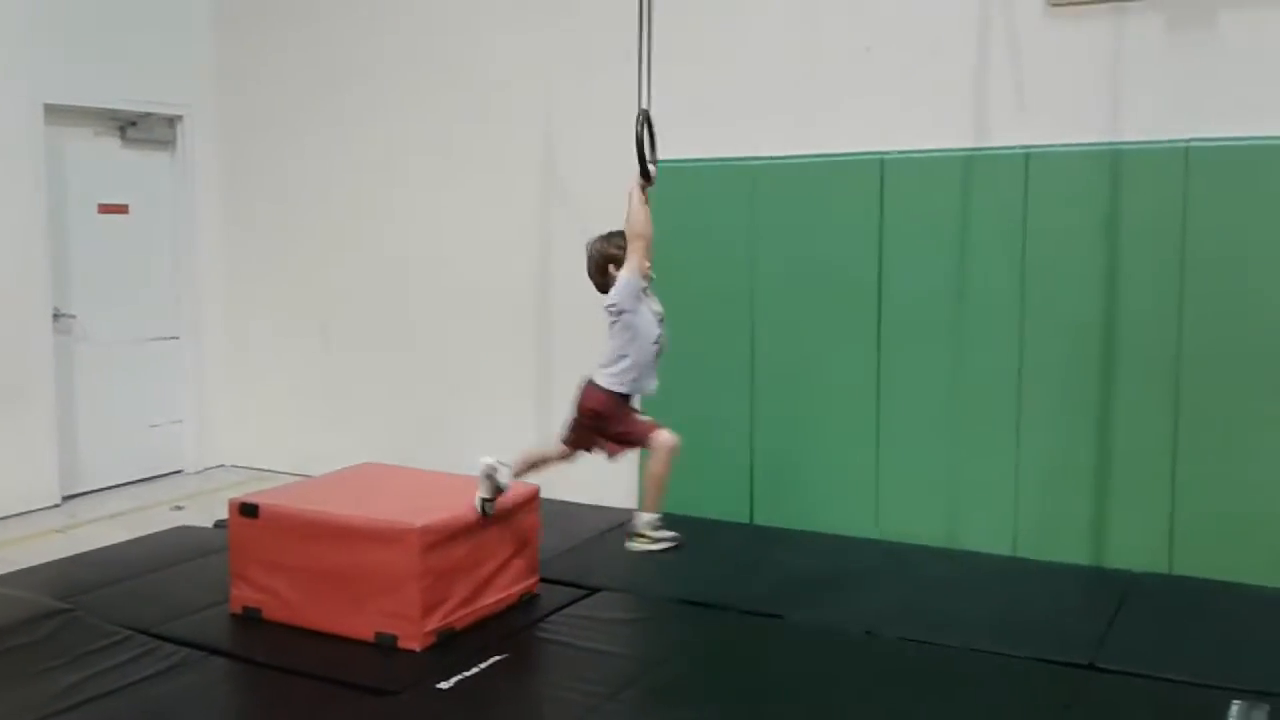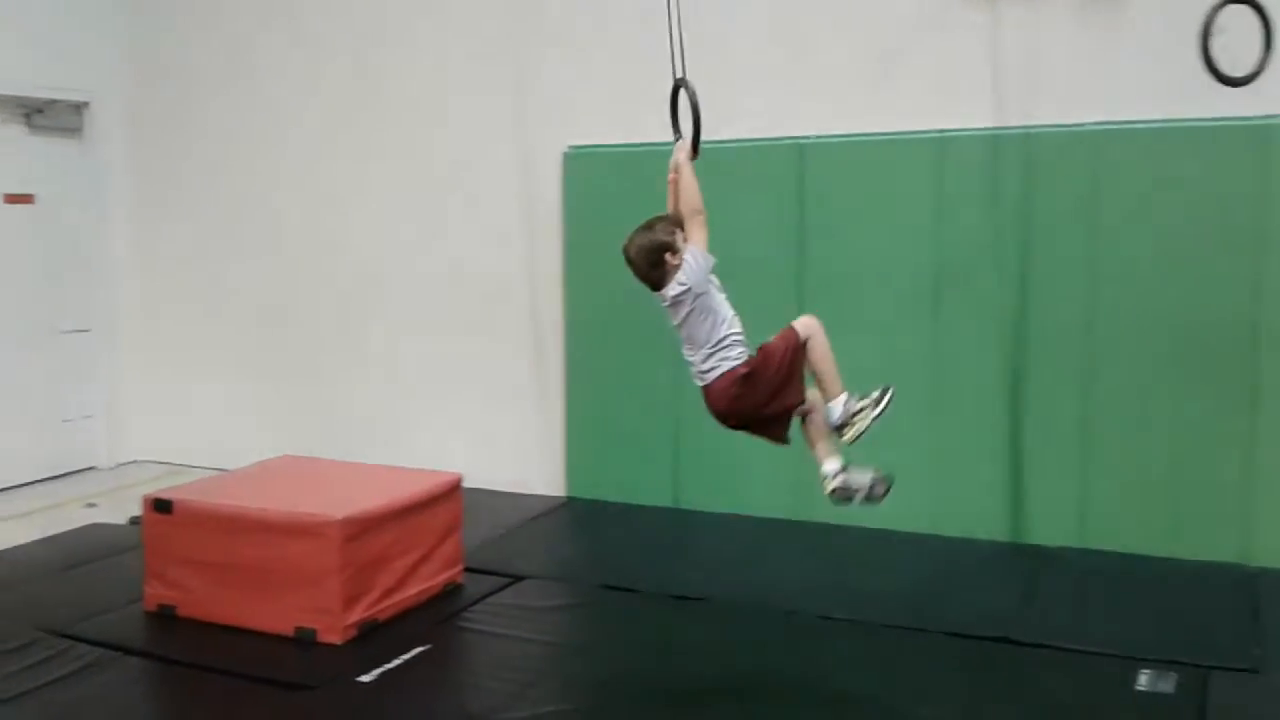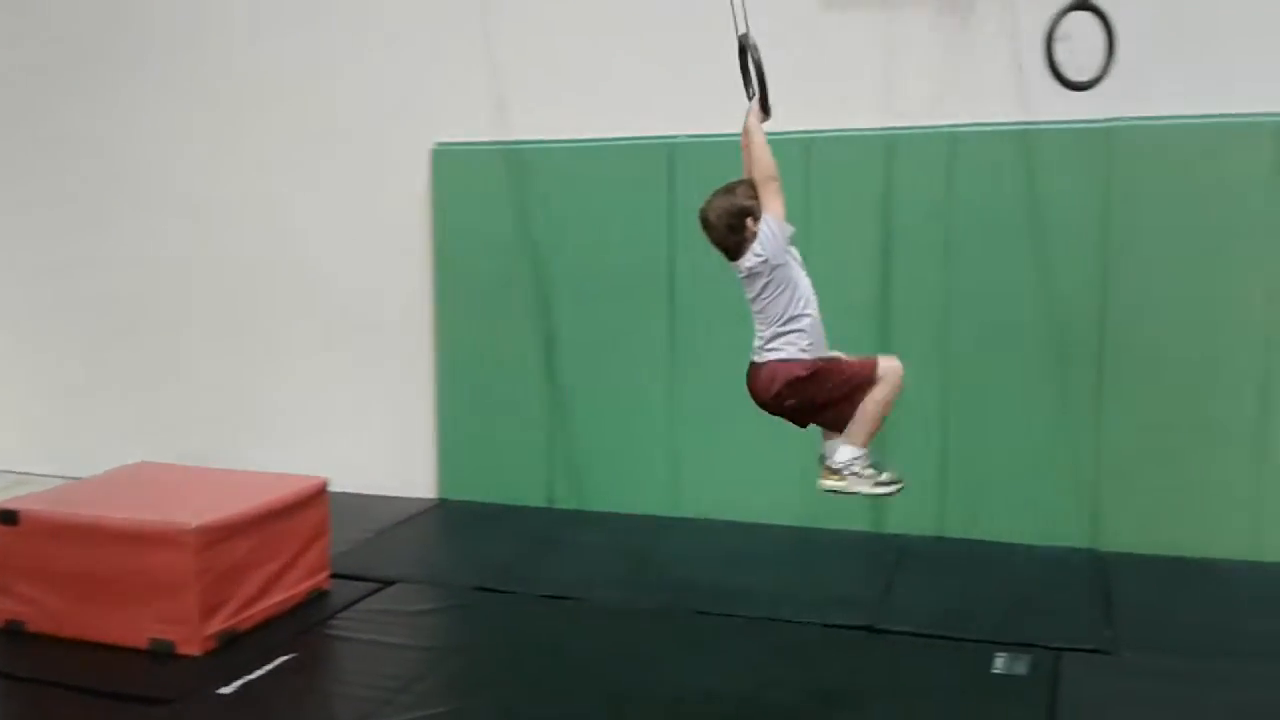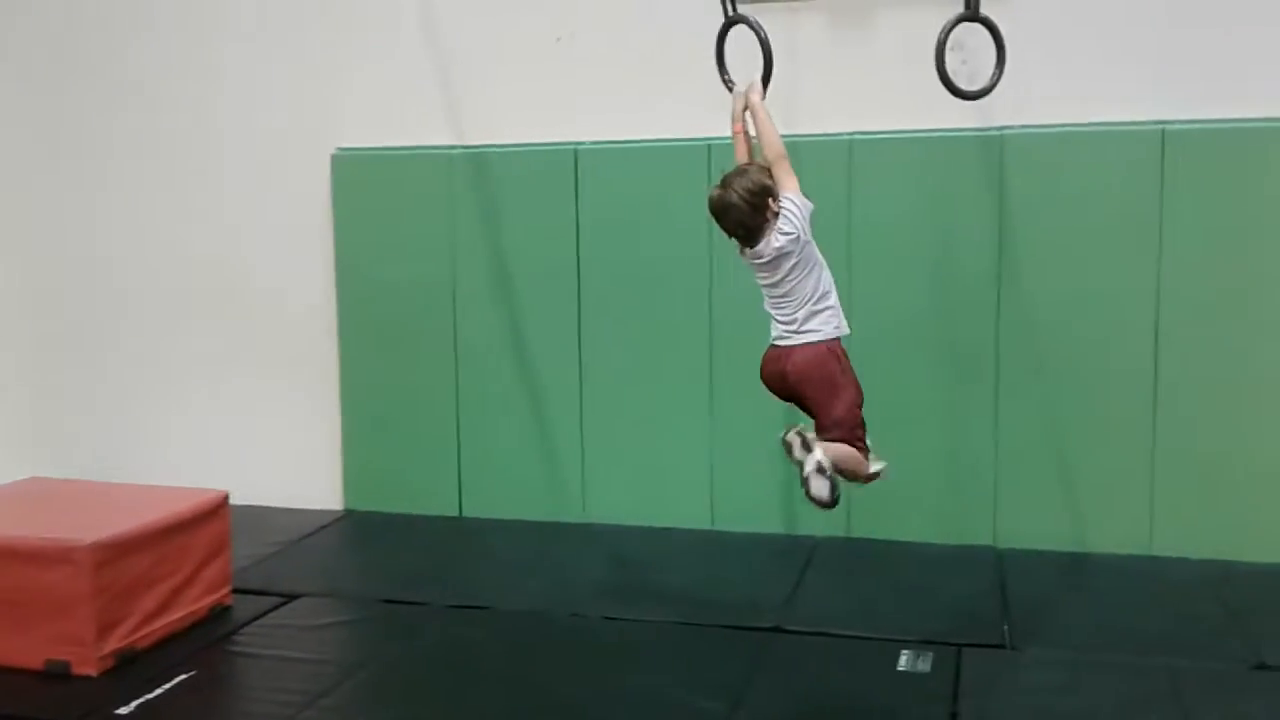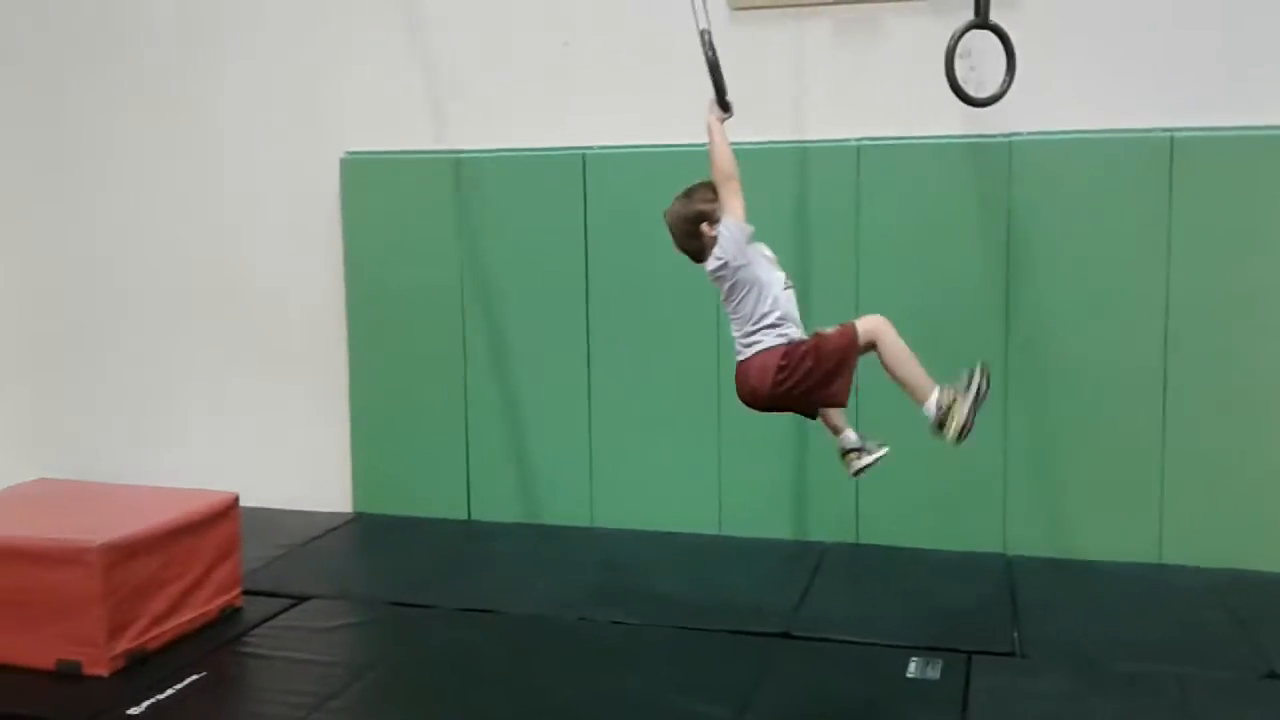
dt=0.4s
person 1, frame 1
left shoulder: (638, 295)
right shoulder: (625, 296)
left elbow: (639, 242)
right elbow: (639, 241)
left wrist: (642, 192)
right wrist: (636, 193)
left hip: (605, 395)
right hip: (606, 399)
left knee: (566, 449)
right knee: (664, 442)
left ankle: (498, 475)
right ankle: (646, 525)
person 1, frame 2
left shoulder: (673, 289)
right shoulder: (690, 280)
left elbow: (680, 216)
right elbow: (694, 213)
left wrist: (675, 173)
right wrist: (684, 161)
left hip: (723, 391)
right hip: (738, 383)
left knee: (809, 395)
right knee: (808, 325)
left ankle: (835, 474)
right ankle: (841, 412)
person 1, frame 3
left shoulder: (747, 258)
right shoulder: (767, 252)
left elbow: (756, 187)
right elbow: (770, 182)
left wrist: (748, 135)
right wrist: (754, 126)
left hip: (766, 376)
right hip: (787, 378)
left knee: (836, 364)
right knee: (889, 370)
left ankle: (837, 455)
right ankle: (846, 460)
person 1, frame 4
left shoulder: (748, 246)
right shoulder: (791, 232)
left elbow: (750, 173)
right elbow: (779, 162)
left wrist: (738, 115)
right wrist: (757, 105)
left hip: (776, 360)
right hip: (815, 356)
right knee: (856, 466)
left ankle: (818, 448)
right ankle: (816, 448)
person 1, frame 5
left shoulder: (719, 257)
right shoulder: (729, 252)
left elbow: (723, 187)
right elbow: (730, 181)
left wrist: (716, 128)
right wrist: (714, 127)
left hip: (753, 378)
right hip: (775, 369)
left knee: (820, 356)
right knee: (876, 326)
left ankle: (852, 447)
right ankle: (941, 407)
